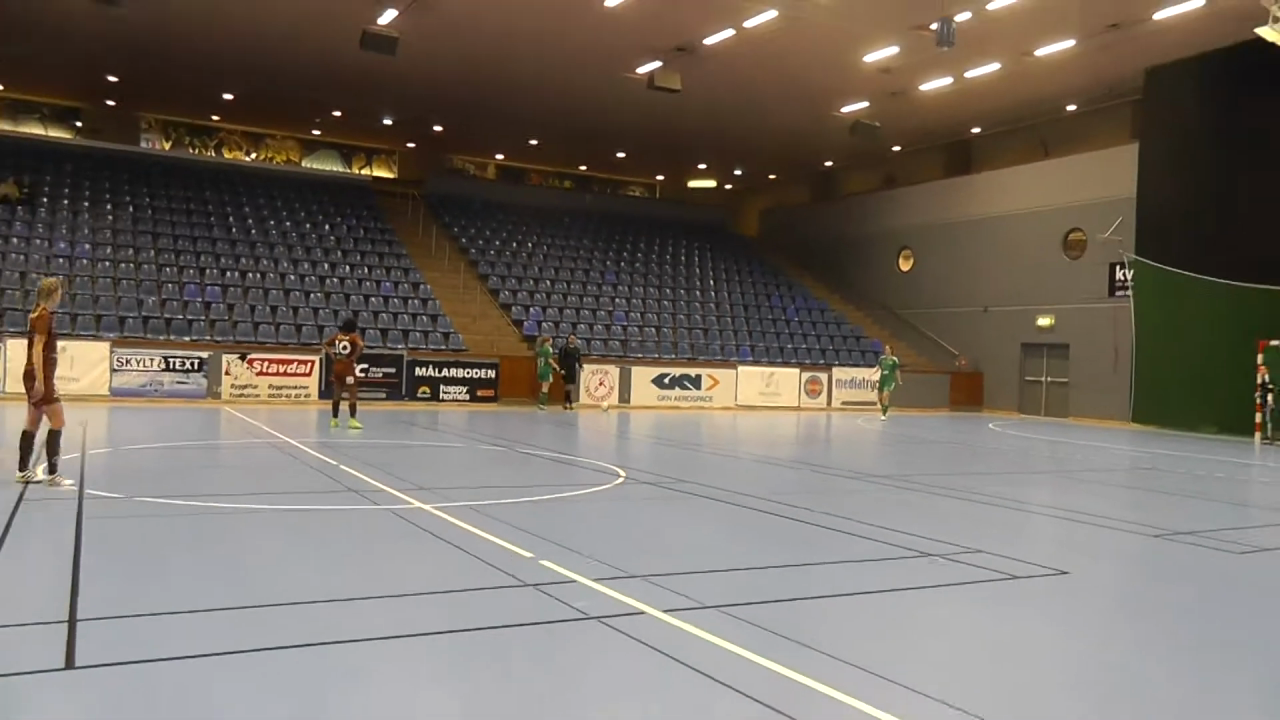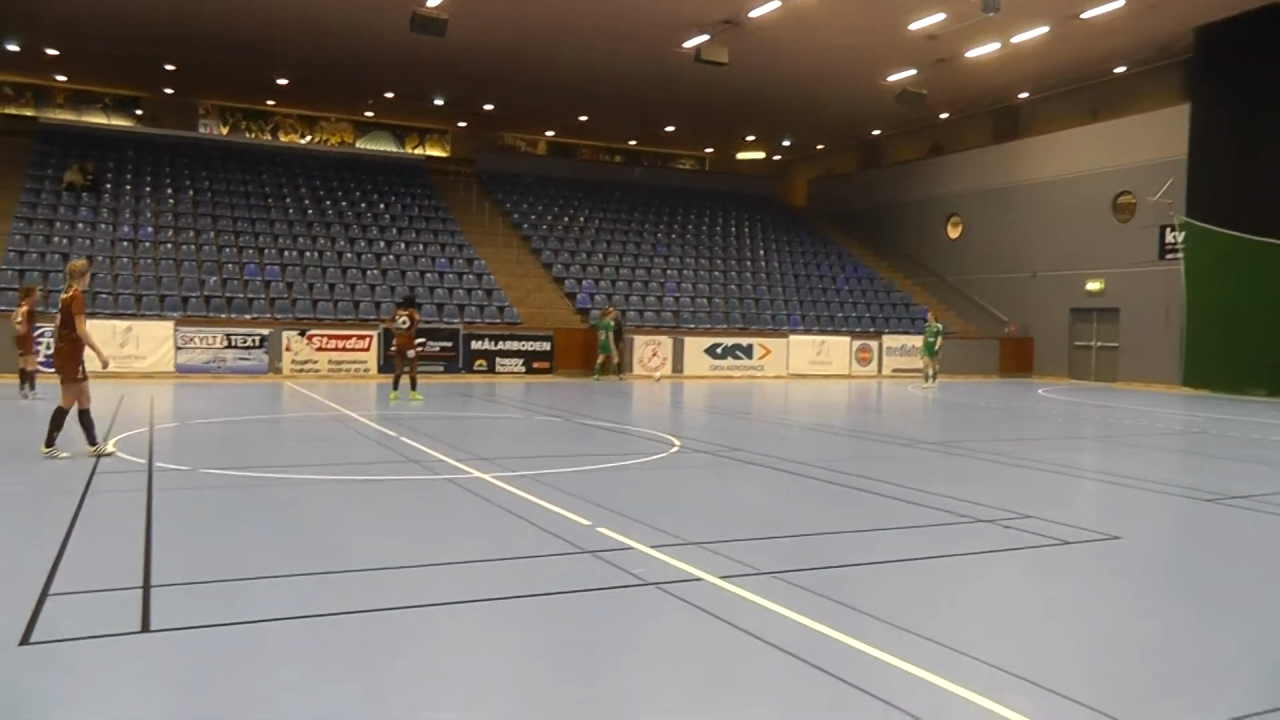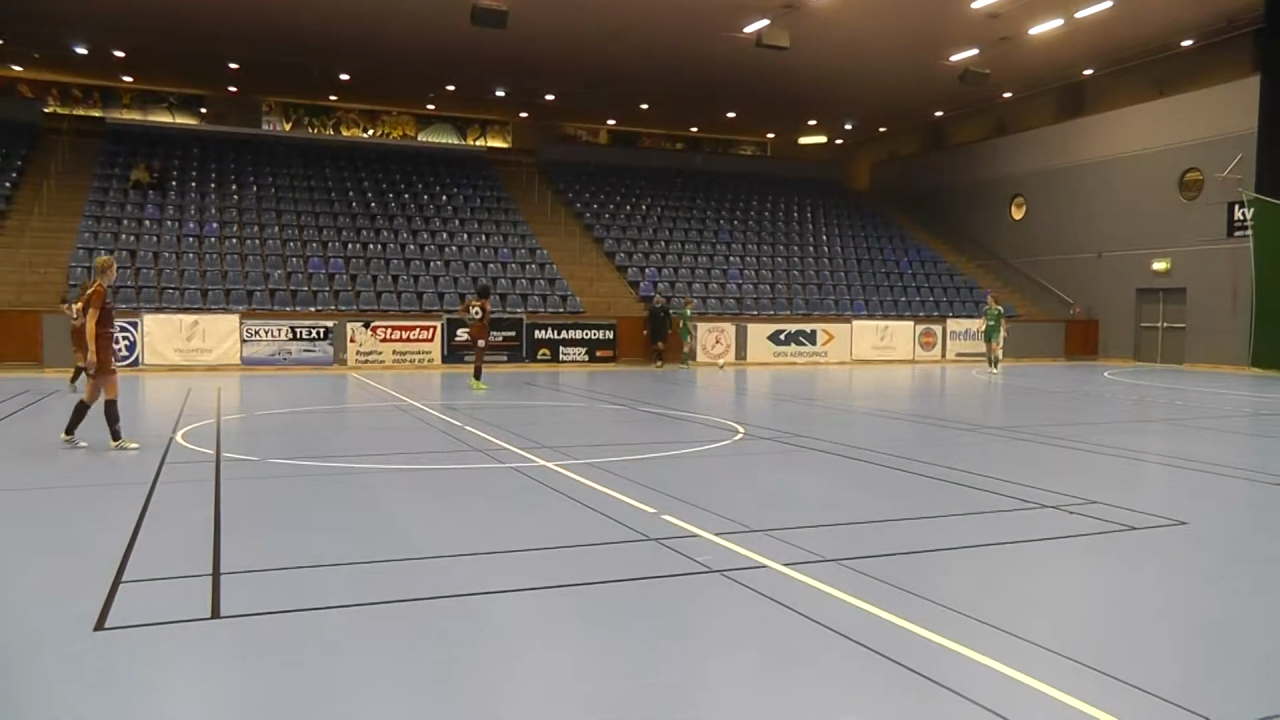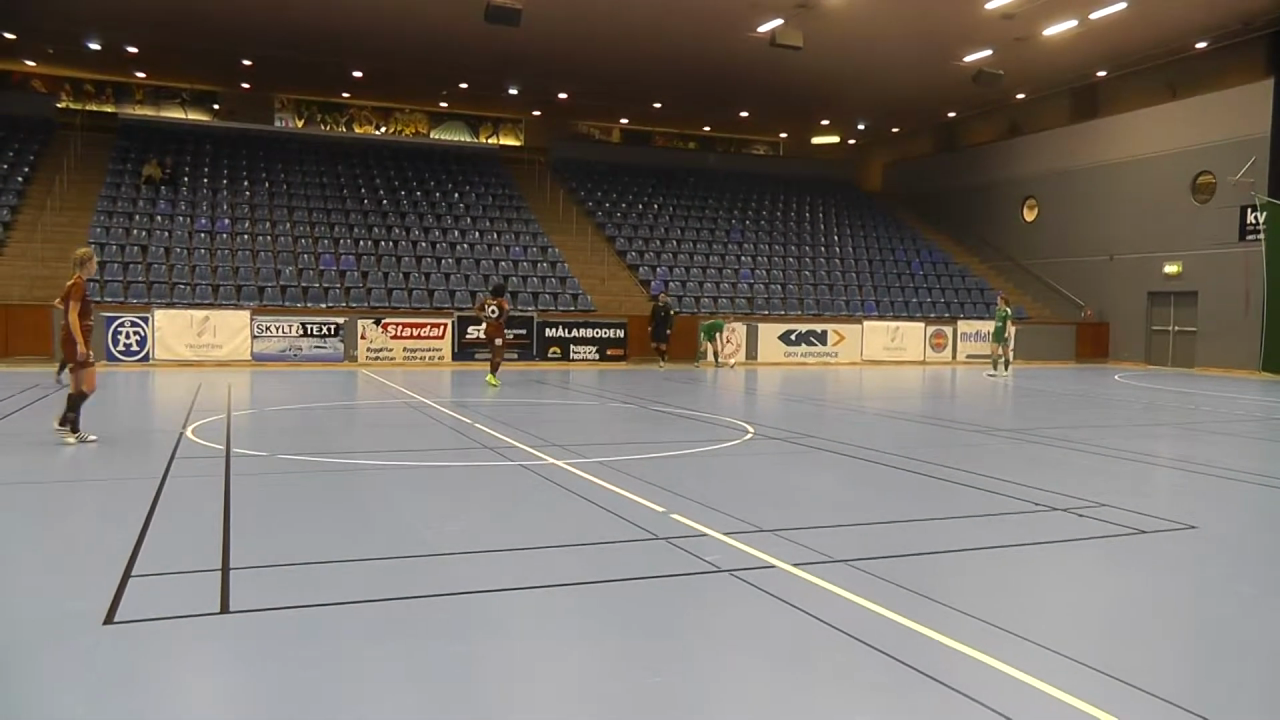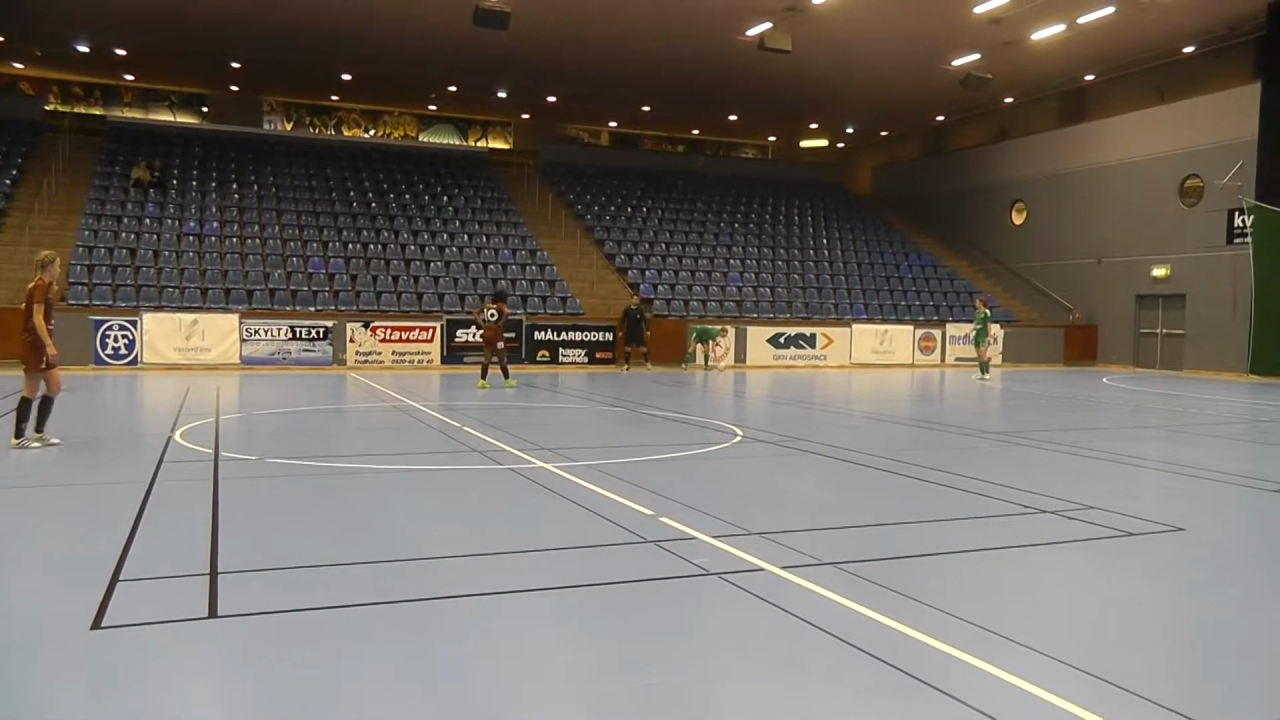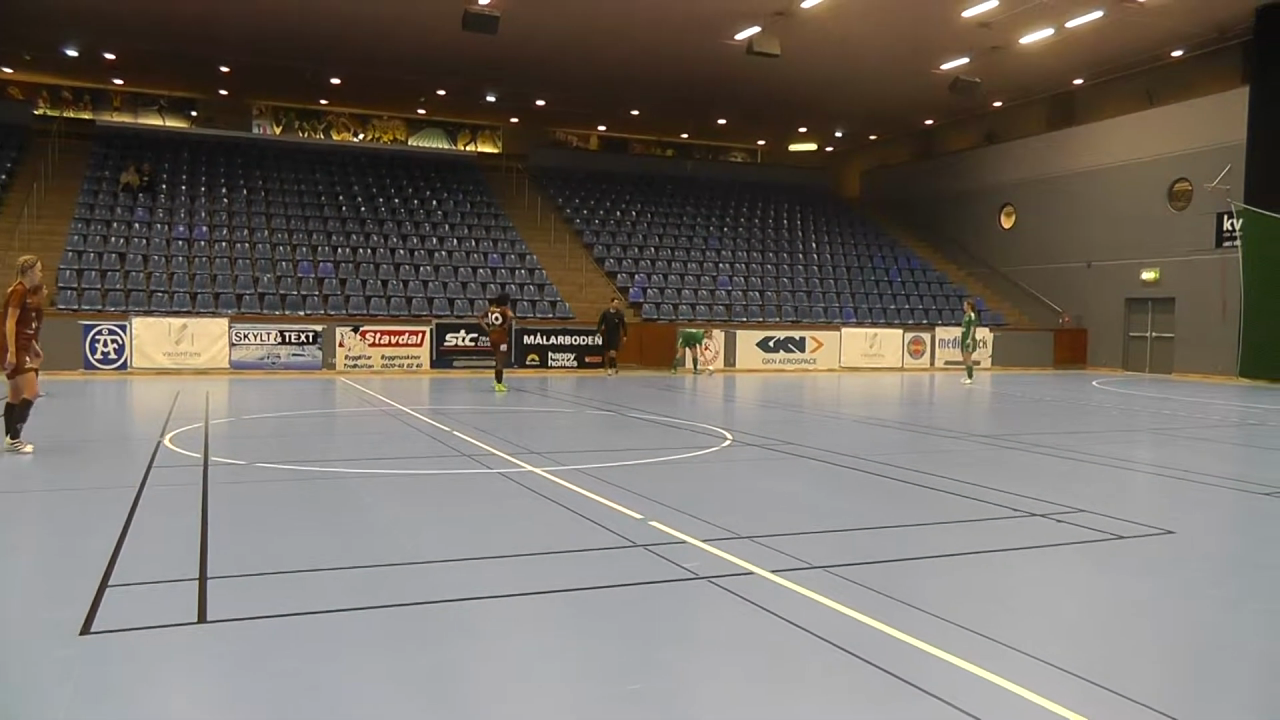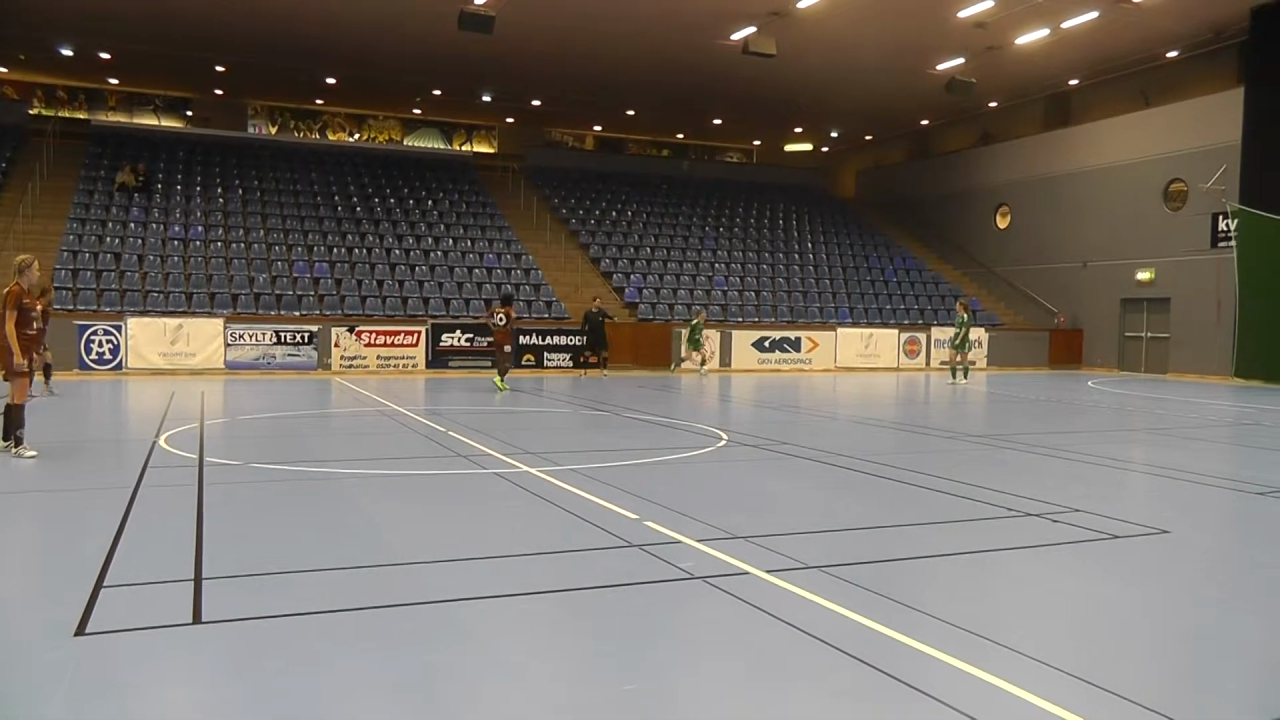
dt=0.5s
person 1, frame 1
left shoulder: (38, 314)
right shoulder: (44, 316)
right elbow: (38, 350)
right wrist: (39, 379)
left hip: (38, 377)
right hip: (41, 377)
left knee: (33, 425)
right knee: (58, 423)
left ankle: (24, 470)
right ankle: (52, 474)
person 1, frame 2
left shoulder: (67, 294)
right shoulder: (76, 296)
left elbow: (64, 327)
right elbow: (81, 330)
right wrist: (100, 353)
left hip: (66, 354)
right hip: (70, 355)
left knee: (84, 402)
right knee: (67, 402)
left ankle: (94, 445)
right ankle: (49, 446)
person 1, frame 3
left shoulder: (98, 290)
right shoulder: (99, 291)
right elbow: (90, 323)
left wrist: (106, 349)
right wrist: (91, 351)
left hip: (103, 349)
right hip: (98, 350)
left knee: (92, 396)
right knee: (112, 394)
left ankle: (69, 434)
right ankle: (117, 440)
person 1, frame 4
left shoulder: (77, 283)
right shoulder: (78, 284)
right elbow: (72, 316)
right wrist: (81, 343)
left hip: (76, 342)
right hip: (75, 342)
left knee: (79, 387)
right knee: (89, 386)
left ankle: (75, 431)
right ankle: (62, 424)
person 1, frame 5
left shoulder: (44, 286)
right shoulder: (40, 286)
right elbow: (37, 319)
right wrist: (50, 345)
left hip: (38, 346)
right hip: (34, 345)
left knee: (54, 387)
right knee: (31, 392)
left ankle: (39, 432)
right ankle: (19, 438)
person 1, frame 6
left shoulder: (25, 291)
right shoulder: (18, 291)
right elbow: (10, 323)
left wrist: (35, 347)
right wrist: (12, 352)
left hip: (22, 349)
right hip: (15, 350)
left knee: (16, 397)
right knee: (31, 392)
left ankle: (12, 440)
right ankle: (14, 438)
person 1, frame 7
left shoulder: (26, 292)
right shoulder: (15, 292)
right elbow: (9, 325)
left wrist: (30, 351)
right wrist: (17, 354)
left hip: (25, 350)
right hip: (16, 351)
left knee: (16, 397)
right knee: (20, 398)
left ankle: (7, 439)
right ankle: (18, 446)
